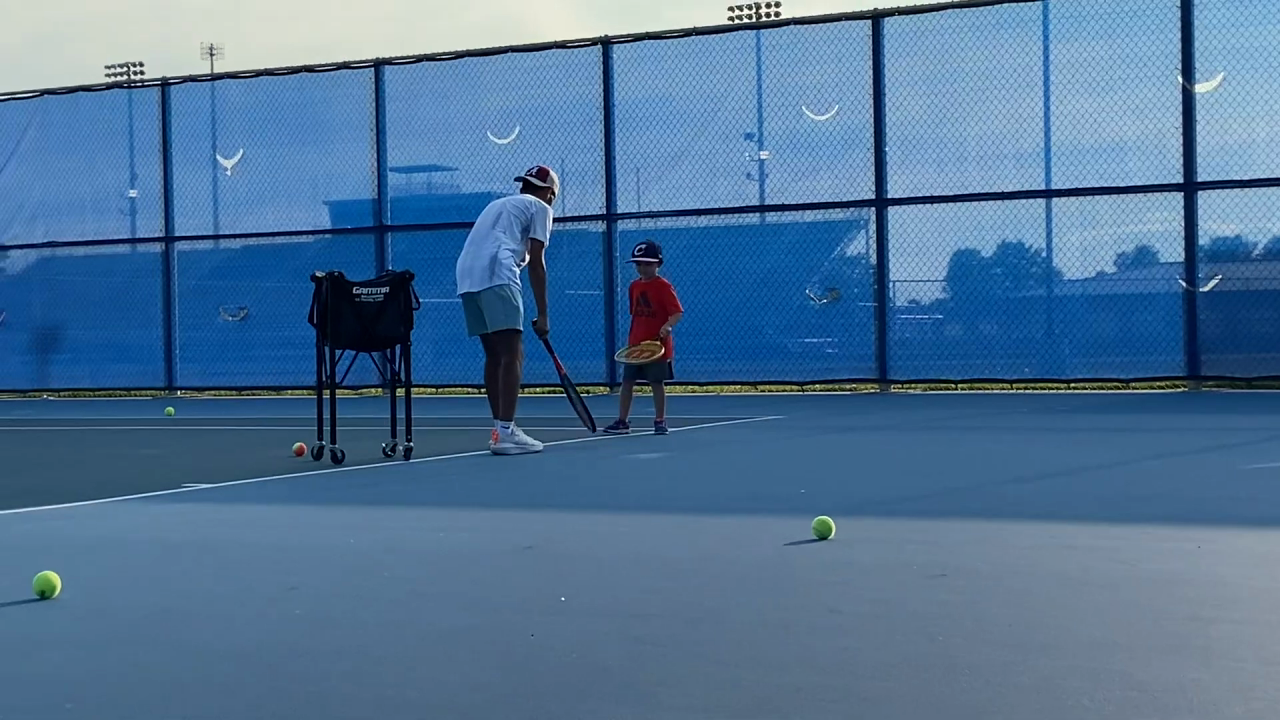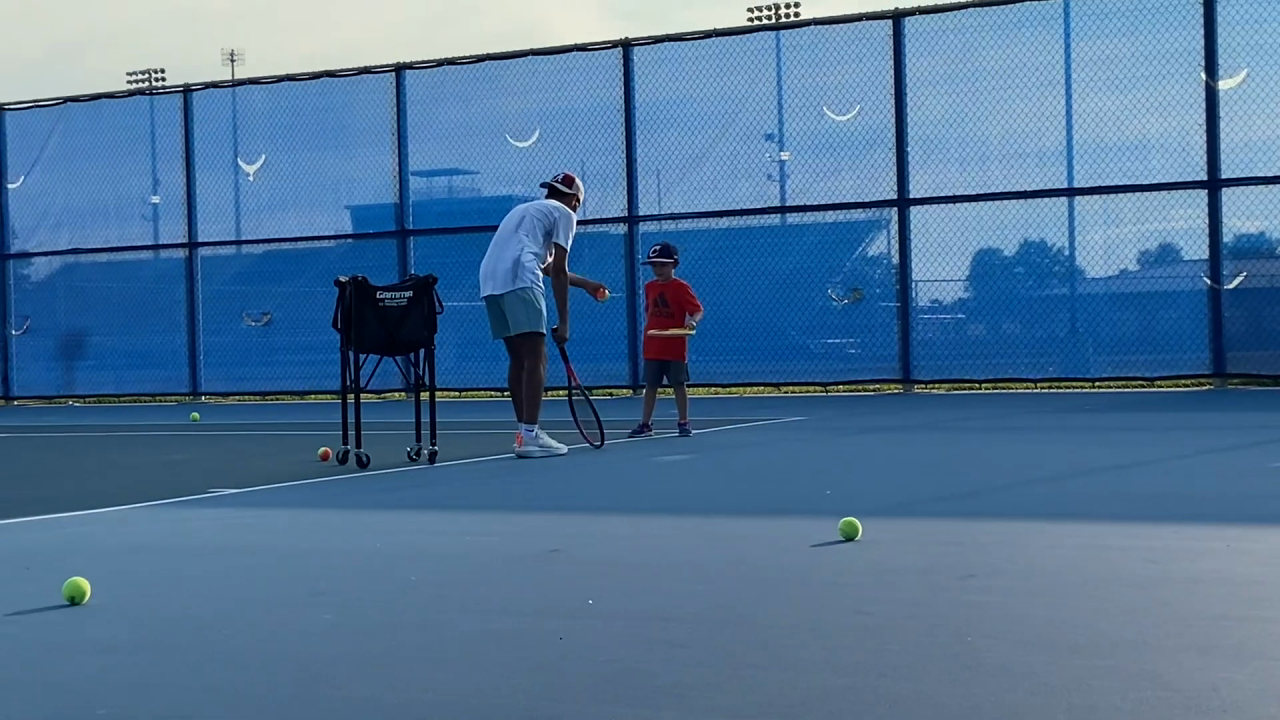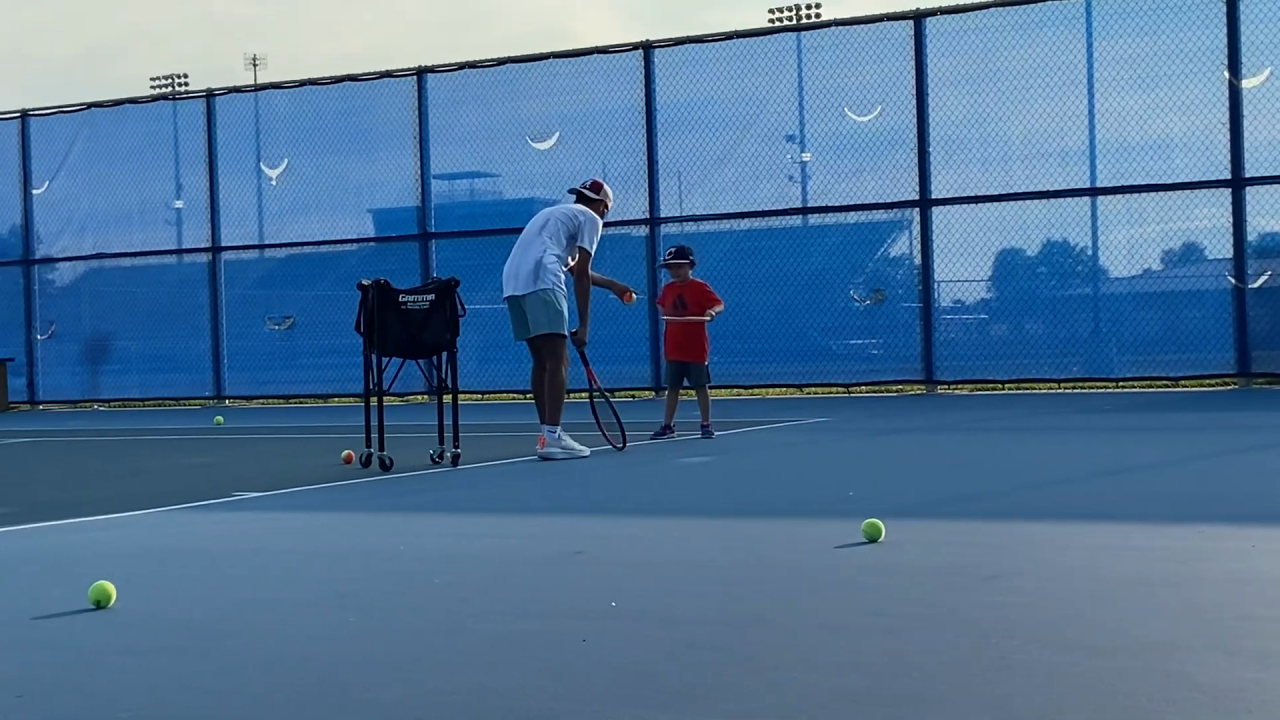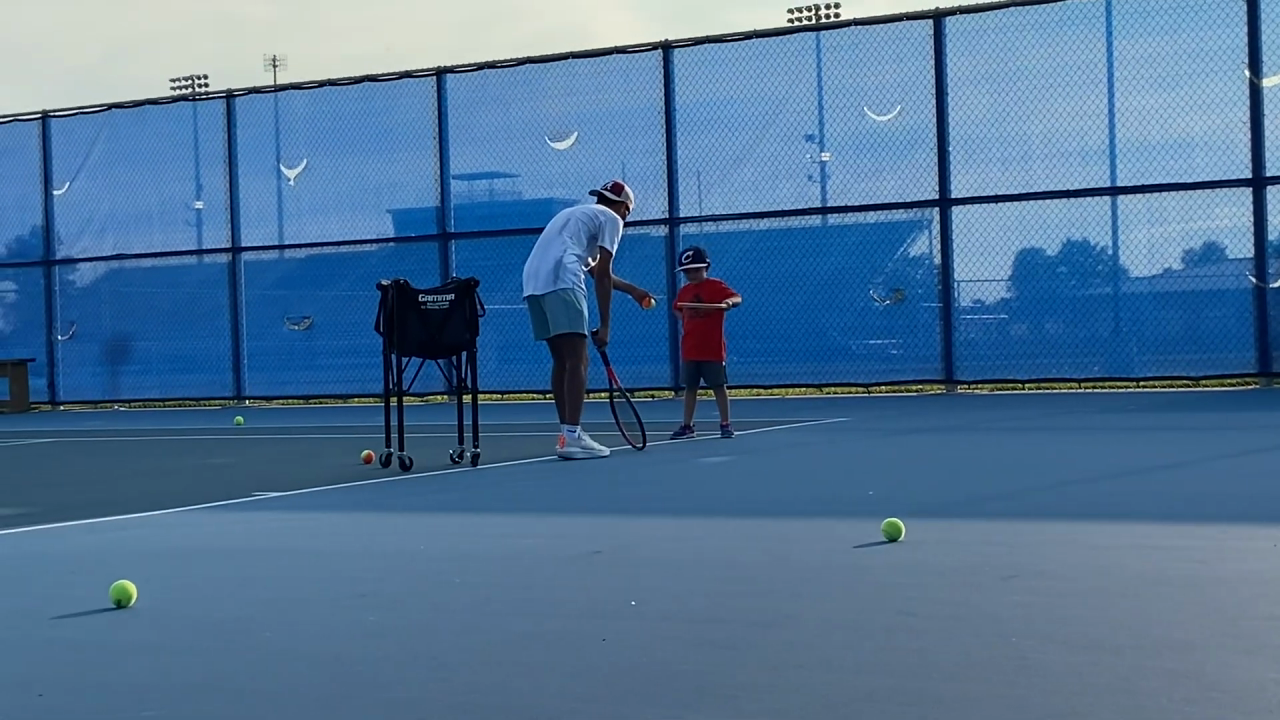
dt=0.5s
person 1, frame 1
left shoulder: (499, 204)
right shoulder: (540, 208)
right elbow: (536, 264)
right wrist: (543, 314)
left hip: (467, 277)
right hip: (496, 277)
left knee: (495, 356)
right knee: (512, 356)
left ankle: (501, 430)
right ankle: (506, 434)
person 1, frame 2
left shoulder: (526, 209)
right shoulder: (564, 213)
left elbow: (545, 266)
right elbow: (558, 270)
left wrist: (585, 284)
right wrist: (564, 321)
left hip: (490, 280)
right hip: (519, 282)
left knee: (519, 359)
right knee: (535, 359)
left ankle: (524, 433)
right ankle: (530, 436)
person 1, frame 3
left shoulder: (555, 213)
right shoulder: (590, 218)
left elbow: (574, 269)
right elbow: (581, 275)
left wrist: (613, 286)
right wrist: (584, 325)
left hip: (513, 283)
right hip: (541, 283)
left knee: (542, 361)
right knee: (557, 361)
left ankle: (547, 434)
right ankle: (553, 438)
person 1, frame 4
left shoulder: (577, 214)
right shoulder: (611, 218)
left elbow: (595, 271)
right elbow: (602, 275)
left wrist: (632, 291)
right wrist: (605, 325)
left hip: (533, 282)
right hip: (561, 283)
left knee: (562, 361)
right knee: (577, 360)
left ankle: (567, 435)
right ankle: (572, 437)
person 2, frame 1
left shoulder: (664, 286)
right shoulder: (634, 286)
left elbow: (677, 312)
left wrist: (668, 325)
right hip: (635, 345)
left knee: (657, 383)
right knee: (627, 381)
left ankle: (660, 421)
right ankle: (622, 421)
person 2, frame 2
left shoulder: (681, 287)
right shoulder: (649, 287)
left elbow: (698, 310)
left wrist: (693, 321)
right wrist: (649, 323)
left hip: (675, 347)
right hip: (652, 347)
left knee: (679, 385)
right knee: (650, 385)
left ankle: (684, 423)
right ankle: (645, 424)
person 2, frame 3
left shoulder: (700, 287)
right shoulder: (668, 288)
left elbow: (719, 304)
right elbow: (661, 306)
left wrist: (713, 311)
right wrist: (666, 320)
left hip: (696, 348)
right hip: (673, 349)
left knee: (700, 386)
right knee: (672, 387)
left ankle: (706, 424)
right ankle: (668, 426)
person 2, frame 4
left shoulder: (716, 285)
right shoulder: (684, 291)
left elbow: (737, 297)
right elbow: (677, 310)
left wrist: (730, 301)
right wrist: (684, 322)
left hip: (713, 349)
right hip: (690, 350)
left knee: (719, 386)
right knee: (690, 387)
left ankle: (725, 424)
right ankle: (687, 426)
